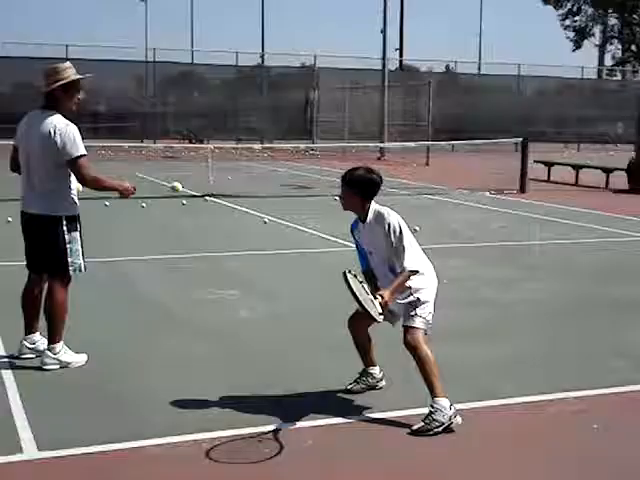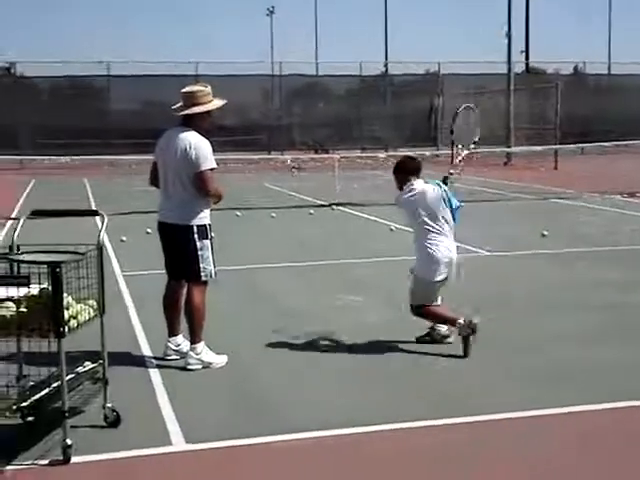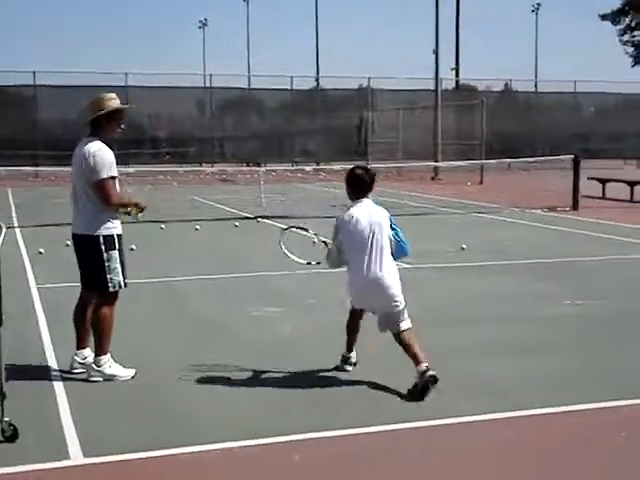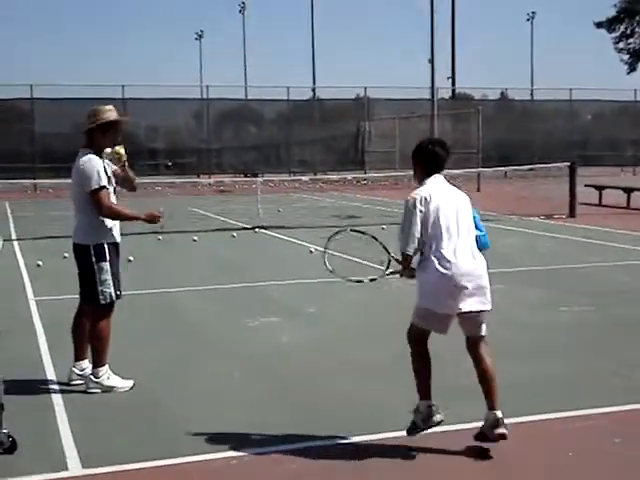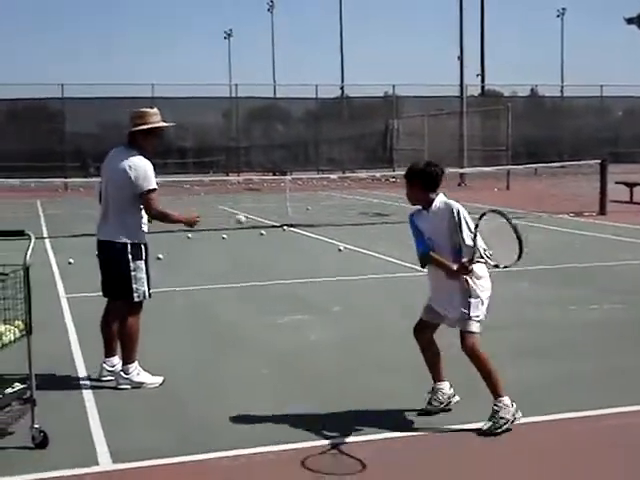
dt=1s
person 1, frame 1
left shoulder: (27, 121)
right shoulder: (64, 129)
left elbow: (15, 165)
right elbow: (86, 177)
right wrist: (119, 186)
left hip: (31, 211)
right hip: (57, 215)
left knee: (36, 277)
right knee: (60, 281)
left ankle: (31, 340)
right ankle: (54, 350)
person 1, frame 2
left shoulder: (165, 138)
right shoulder: (198, 143)
left elbow: (154, 179)
right elbow: (209, 188)
right wrist: (219, 194)
left hip: (167, 220)
right hip: (191, 223)
left knee: (176, 282)
right knee: (197, 284)
left ankle: (174, 341)
right ankle: (196, 350)
person 1, frame 3
left shoulder: (84, 147)
right shoulder: (102, 153)
right elbow: (109, 199)
left wrist: (123, 200)
right wrist: (133, 203)
left hip: (84, 231)
right hip: (101, 233)
left knee: (89, 294)
right knee: (107, 296)
left ankle: (82, 355)
right ankle: (101, 363)
person 1, frame 4
left shoulder: (98, 160)
right shoulder: (91, 163)
left elbow: (130, 183)
right elbow: (105, 209)
left wrist: (123, 165)
right wrist: (143, 217)
left hip: (89, 242)
right hip: (96, 244)
left knee: (88, 307)
right knee: (103, 308)
left ankle: (80, 367)
right ankle: (99, 375)
person 1, frame 5
left shoulder: (113, 156)
right shoulder: (139, 164)
right elbow: (154, 210)
right wrist: (183, 219)
left hip: (107, 239)
right hip: (127, 243)
left knee: (115, 304)
right knee: (132, 307)
left ankle: (111, 363)
right ankle: (129, 371)
person 2, frame 1
left shoulder: (388, 221)
right shoulder: (356, 228)
left elbow: (411, 265)
right elbow: (368, 268)
left wrist: (390, 291)
right wrist: (377, 291)
left hip: (417, 285)
right hip: (388, 287)
left knee: (413, 340)
right knee: (356, 323)
left ankle: (443, 408)
right ankle: (372, 373)
person 2, frame 2
left shoulder: (402, 198)
right shoulder: (439, 189)
right elbow: (453, 216)
left hip: (430, 255)
right hip: (449, 252)
left knee: (420, 308)
right knee: (425, 288)
left ankle: (463, 324)
right ankle: (440, 330)
person 2, frame 3
left shoulder: (345, 219)
right shoulder: (384, 215)
left elbow: (334, 261)
left hip: (360, 282)
right hip: (387, 282)
left knee: (356, 310)
right knee: (402, 330)
left ankle: (349, 357)
right ankle: (423, 369)
person 2, frame 4
left shoulder: (417, 198)
right shoulder: (461, 197)
left elbow: (409, 246)
right elbow: (480, 240)
left wrist: (407, 266)
left hip: (442, 279)
right hip: (475, 275)
left knee: (416, 338)
right knee: (477, 346)
left ankle: (426, 408)
right ankle: (494, 420)
person 2, frame 5
left shoulder: (453, 209)
right shoulder: (416, 219)
left elbow: (474, 248)
right elbow: (425, 253)
left wrist: (465, 267)
right wrist: (448, 268)
left hip: (470, 286)
right hip: (443, 288)
left knee: (469, 344)
right knee: (422, 332)
left ankle: (505, 405)
right ankle: (442, 390)
